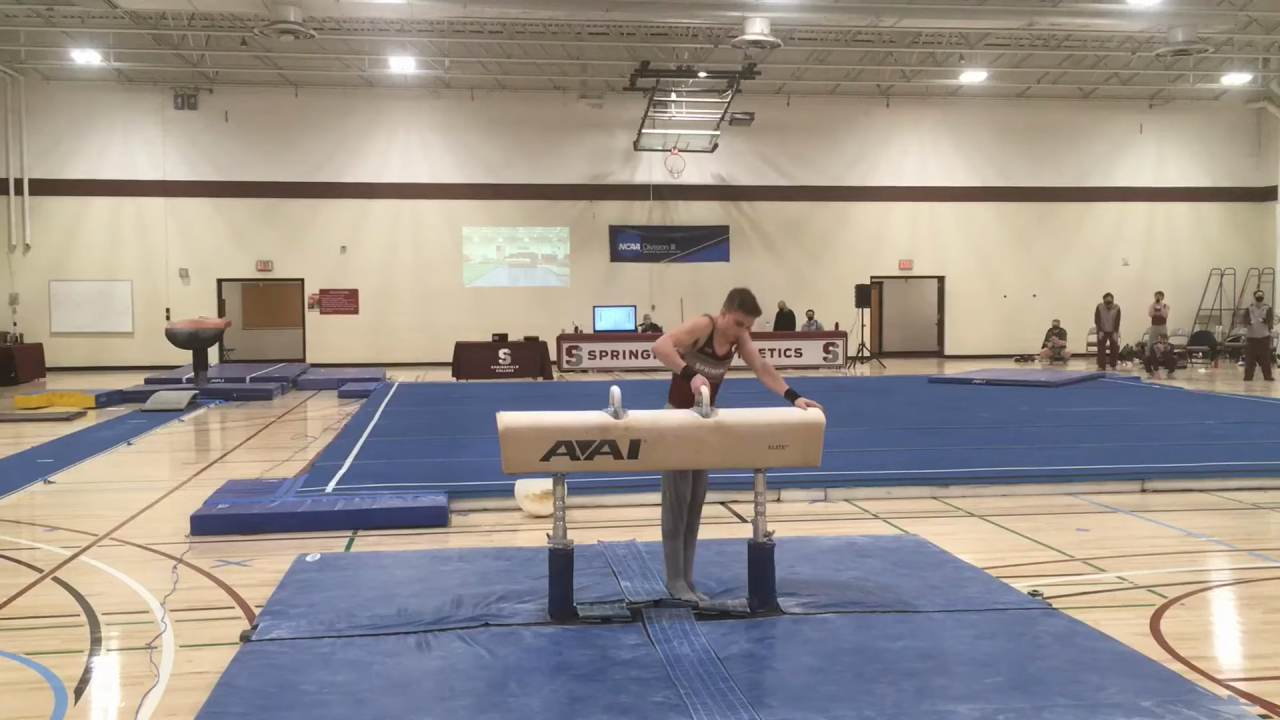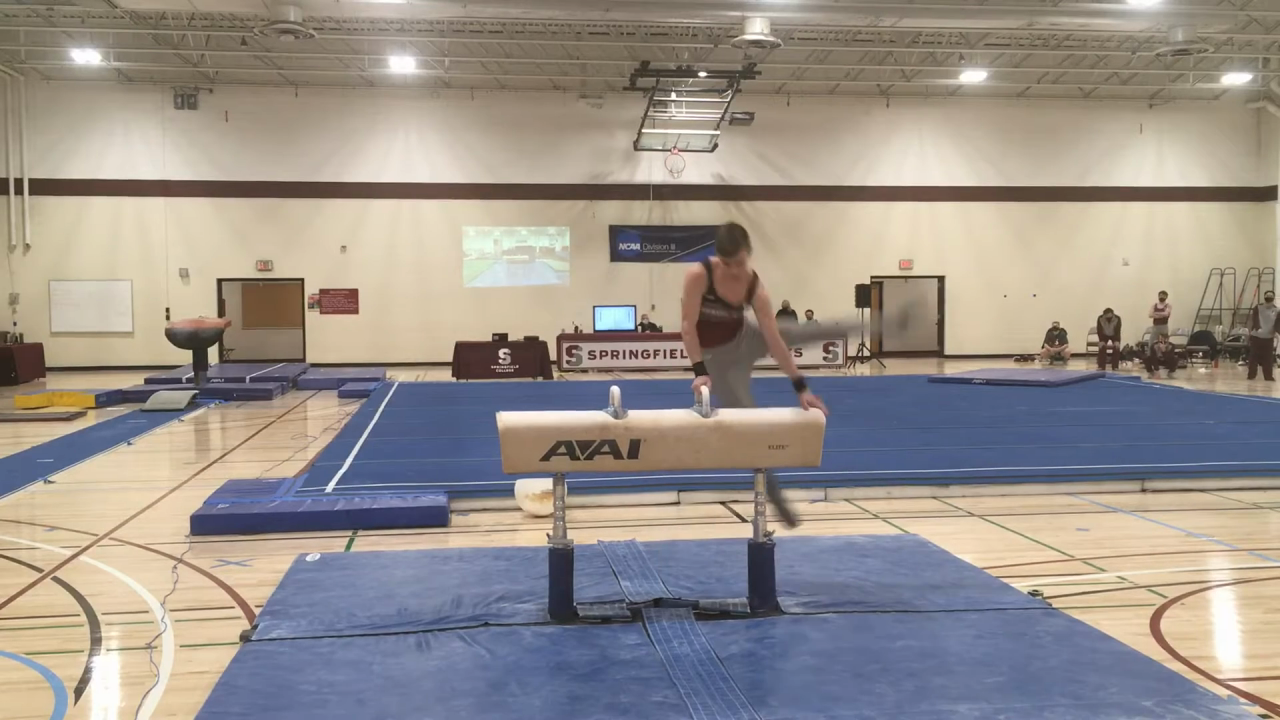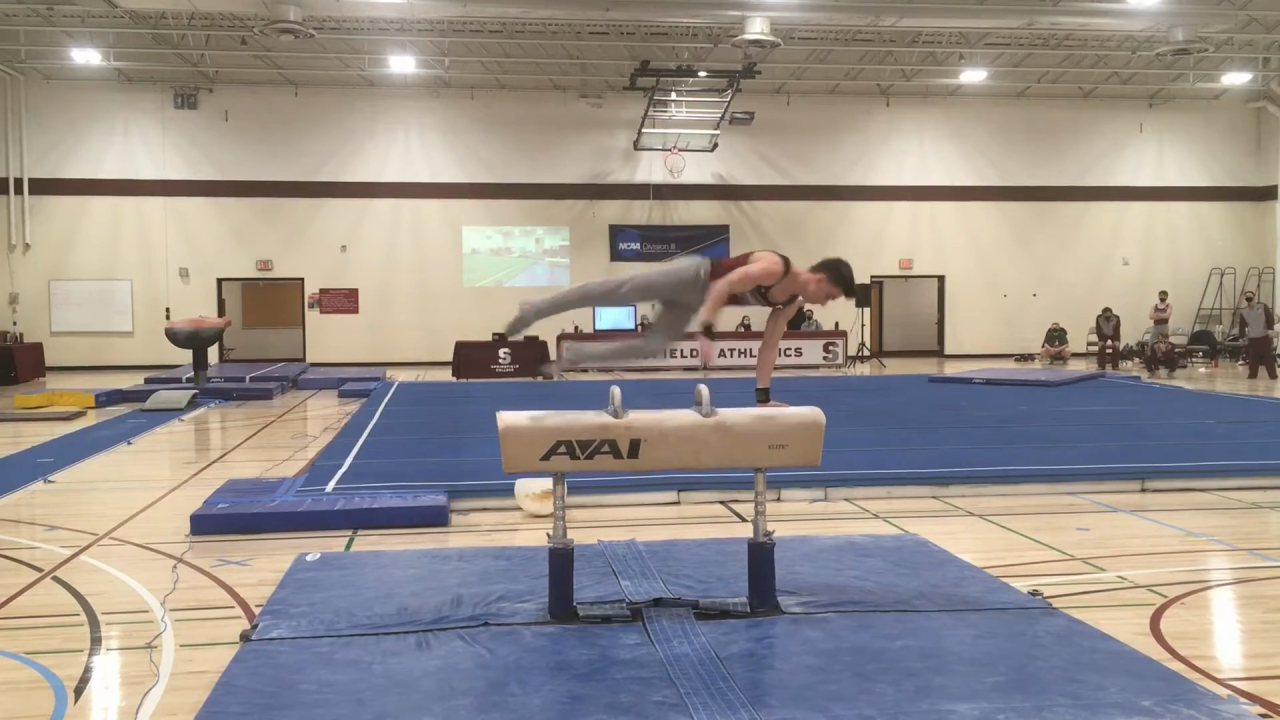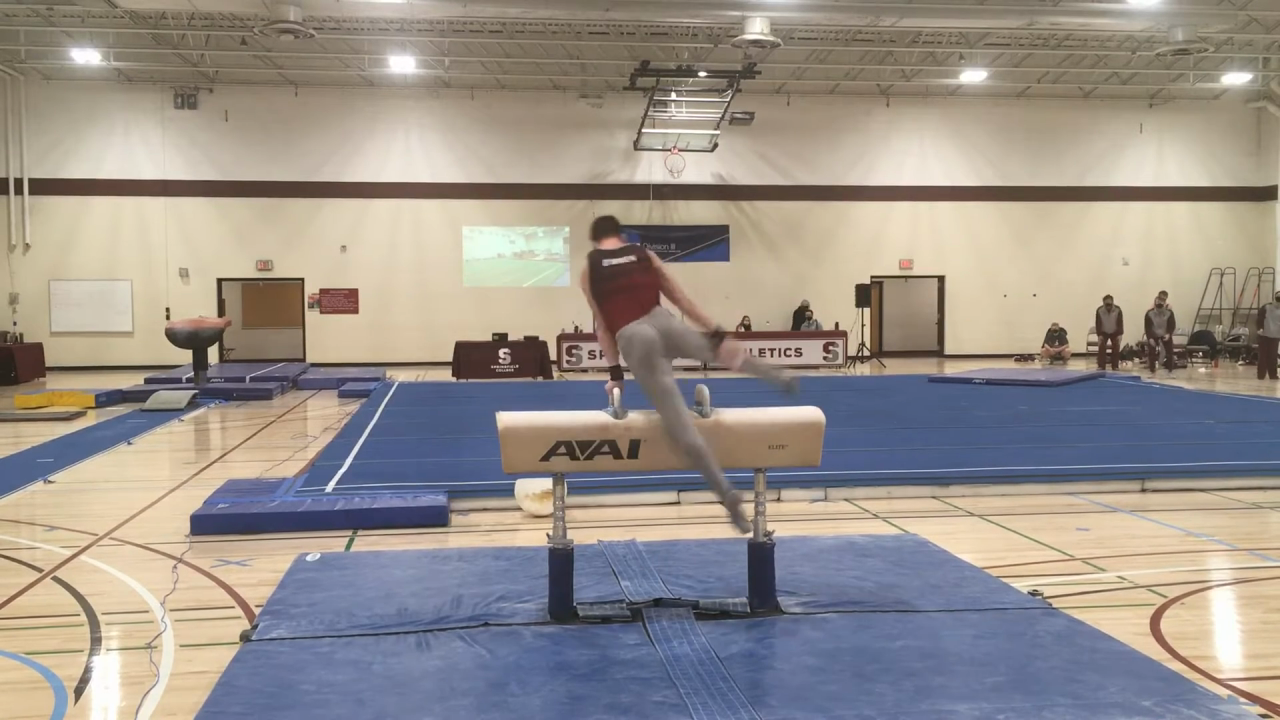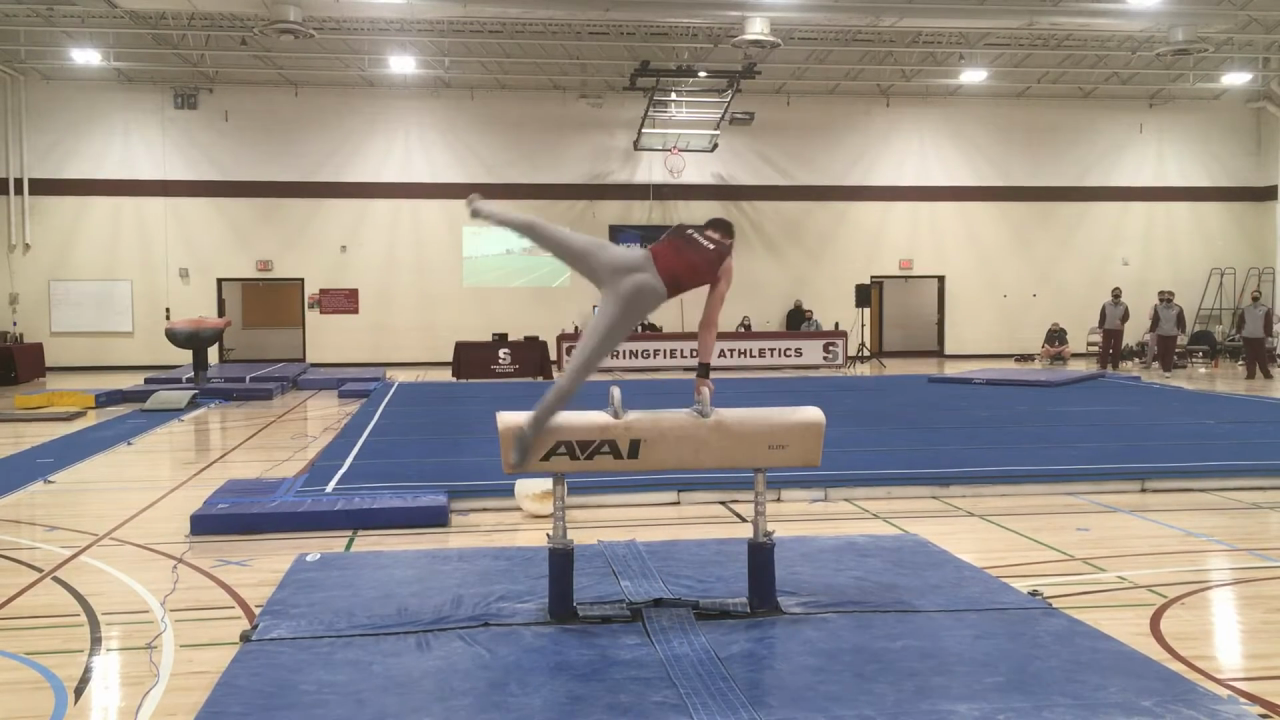
dt=1s
person 1, frame 1
left shoulder: (738, 337)
right shoulder: (701, 325)
left elbow: (762, 368)
right elbow: (661, 346)
left wrist: (793, 397)
right wrist: (690, 375)
left knee: (695, 500)
right knee: (677, 499)
left ankle: (686, 578)
right ankle: (675, 580)
person 1, frame 2
left shoulder: (754, 284)
right shoulder: (697, 274)
left elbow: (774, 338)
right elbow: (688, 326)
left wrist: (800, 387)
right wrist: (699, 372)
left hip: (746, 338)
right hip: (720, 358)
left knee: (810, 333)
right ankle: (775, 496)
person 1, frame 3
left shoulder: (791, 301)
right shoulder: (775, 267)
left elbow: (769, 344)
right elbow: (721, 286)
left wrist: (763, 395)
right wrist: (705, 333)
left hip: (705, 304)
right hip: (693, 274)
left knee: (655, 344)
right knee: (617, 290)
left ankle: (576, 355)
right ankle: (534, 310)
person 1, frame 4
left shoulder: (589, 269)
right shoulder: (641, 254)
left elbow: (603, 326)
right elbow: (679, 298)
left wrist: (614, 373)
right wrist: (718, 335)
left hip: (637, 341)
right hip: (662, 324)
left knee: (680, 423)
right knee: (716, 348)
left ankle: (728, 495)
right ankle: (779, 378)
person 1, frame 5
left shoulder: (680, 230)
right shoulder: (724, 264)
right elbow: (709, 324)
right wrist: (703, 372)
left hip: (625, 262)
right hip: (638, 292)
left knee: (542, 230)
right knee: (580, 365)
left ankle: (482, 208)
right ankle: (530, 433)
